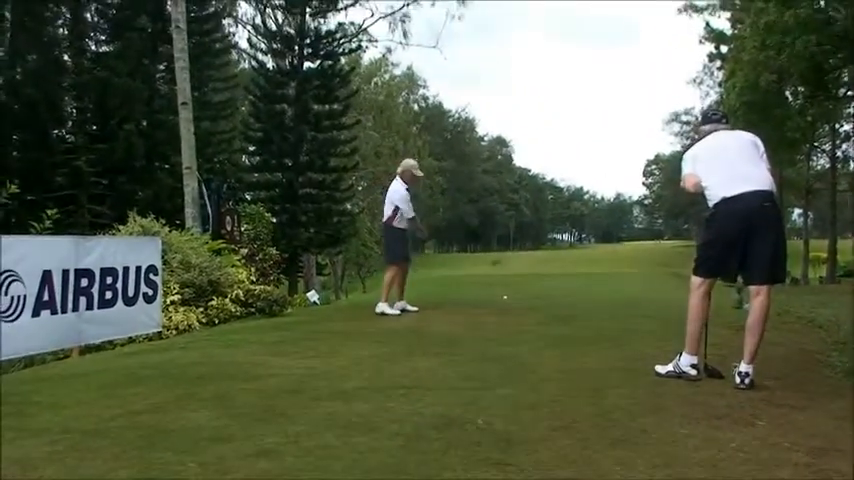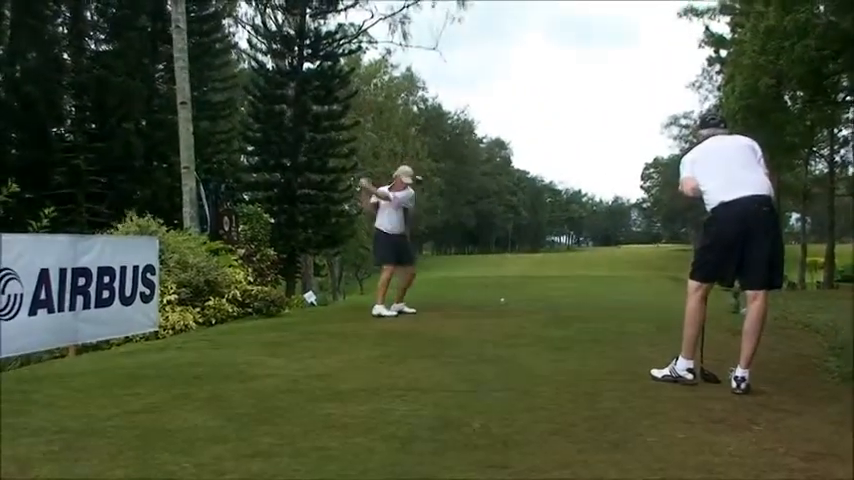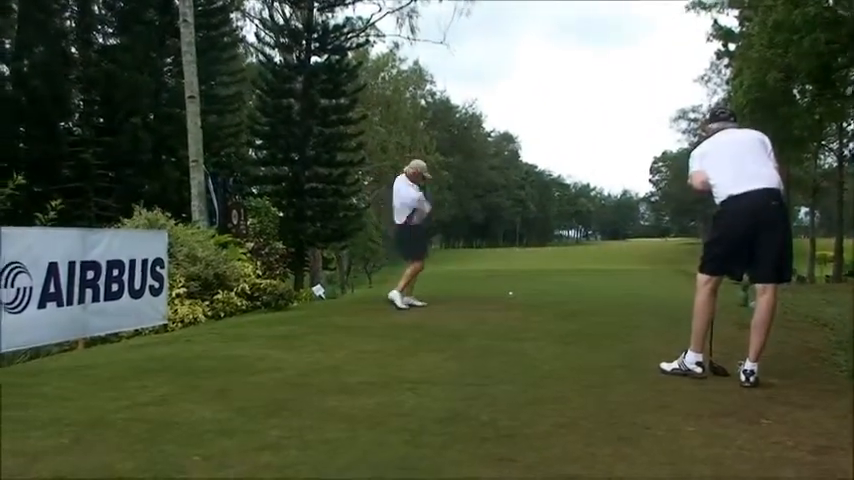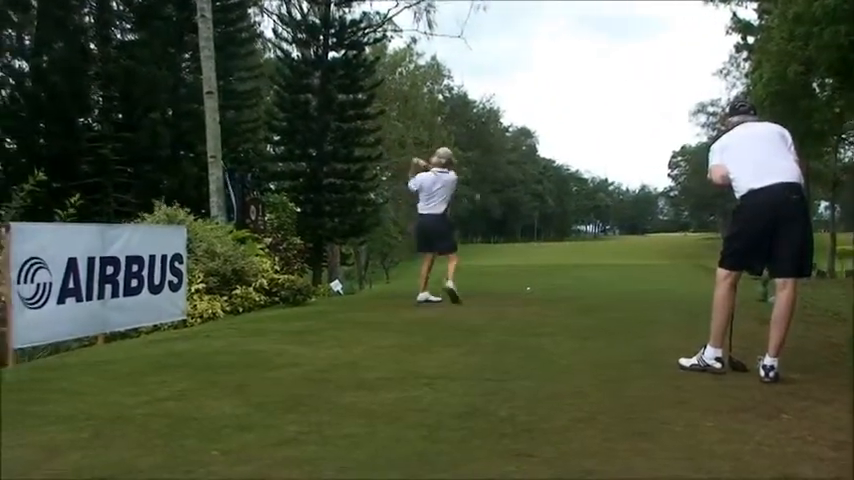
dt=0.5s
person 1, frame 1
left shoulder: (694, 151)
right shoulder: (749, 138)
left elbow: (692, 185)
right elbow: (768, 174)
left hip: (727, 208)
right hip: (764, 204)
left knee: (700, 282)
right knee: (760, 289)
left ankle: (688, 361)
right ankle: (745, 370)
person 1, frame 2
left shoulder: (692, 155)
right shoulder: (748, 142)
left elbow: (690, 189)
right elbow: (766, 180)
left hip: (725, 213)
right hip: (762, 208)
left knee: (697, 287)
right knee: (757, 294)
left ankle: (684, 366)
right ankle: (742, 375)
person 1, frame 3
left shoulder: (702, 148)
right shoulder: (758, 136)
left elbow: (699, 183)
right elbow: (776, 174)
left hip: (735, 206)
right hip: (771, 202)
left knee: (706, 280)
right knee: (766, 287)
left ankle: (693, 359)
right ankle: (750, 368)
person 1, frame 4
left shoulder: (722, 142)
right shoulder: (778, 130)
left elbow: (719, 177)
right elbow: (797, 167)
left hip: (755, 201)
right hip: (792, 195)
left knee: (726, 275)
right knee: (787, 282)
left ankle: (713, 355)
right ankle: (770, 363)
person 2, frame 1
left shoulder: (400, 186)
right shoulder: (399, 191)
left elbow: (407, 212)
right elbow: (410, 216)
left wrist: (416, 227)
right wrist: (422, 229)
left hip: (401, 232)
right hip: (393, 231)
left knee: (403, 267)
right knee: (394, 267)
left ankle: (400, 302)
right ankle: (382, 304)
person 2, frame 2
left shoulder: (409, 194)
right shoulder: (382, 190)
left elbow: (388, 197)
right elbow: (370, 207)
left wrist: (368, 188)
right wrist: (367, 190)
left hip: (401, 237)
right hip: (383, 236)
left knee: (410, 271)
right knee: (388, 270)
left ankle: (398, 304)
right ankle: (378, 306)
person 2, frame 3
left shoulder: (399, 179)
right shoulder: (414, 195)
right elbow: (426, 212)
right wrist: (427, 208)
left hip: (402, 228)
right hip: (410, 230)
left knee: (414, 262)
right knee: (418, 264)
left ankle: (407, 296)
right ankle: (396, 292)
person 2, frame 4
left shoulder: (422, 178)
right shoulder: (452, 178)
left elbow: (411, 185)
left wrist: (414, 167)
right wrist: (427, 166)
left hip: (423, 220)
right hip: (440, 221)
left knee: (428, 257)
right knee: (452, 256)
left ankle: (423, 293)
right ankle: (450, 283)
